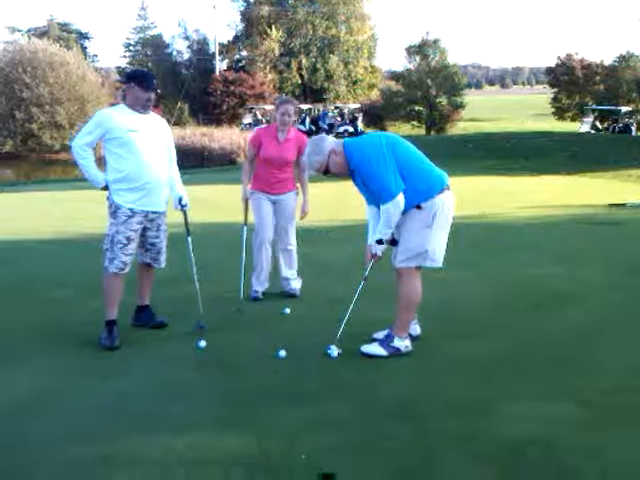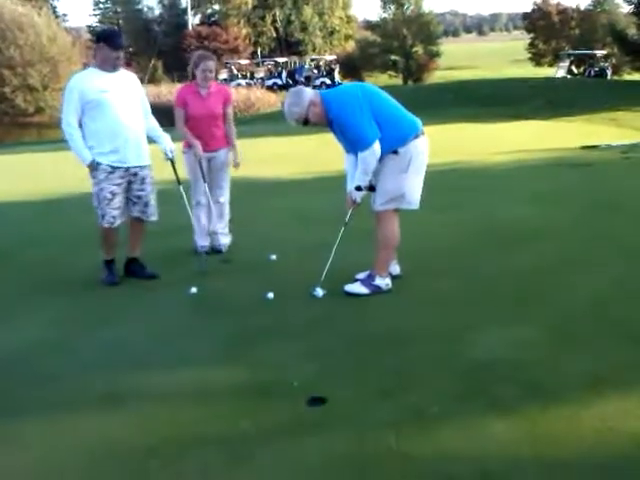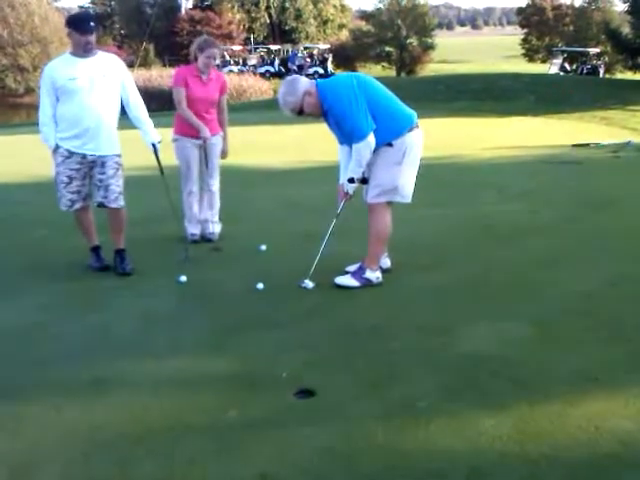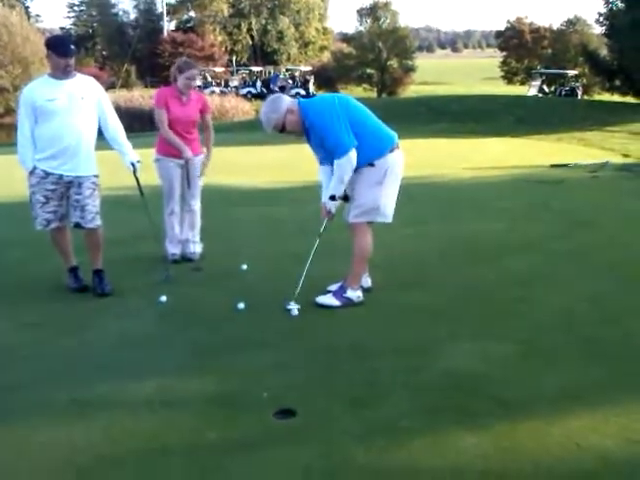
dt=1s
person 1, frame 1
left shoulder: (160, 123)
right shoulder: (108, 117)
left elbow: (170, 161)
right elbow: (79, 145)
left wrist: (179, 191)
right wrist: (99, 179)
left hip: (157, 205)
right hip: (126, 205)
left knee: (150, 260)
right knee: (117, 264)
left ankle: (142, 310)
right ankle: (110, 324)
person 1, frame 2
left shoulder: (131, 79)
right shoulder: (80, 82)
left elbow: (146, 116)
right elbow: (69, 123)
left wrist: (164, 140)
right wrist: (86, 158)
left hip: (139, 161)
right hip: (106, 164)
left knee: (139, 214)
right knee: (109, 219)
left ankle: (133, 261)
right ankle: (109, 264)
person 1, frame 3
left shoulder: (113, 63)
right shoulder: (54, 69)
left elbow: (133, 101)
right elbow: (46, 112)
left wrist: (149, 132)
right wrist: (52, 144)
left hip: (107, 148)
right hip: (70, 150)
left knee: (114, 202)
right knee: (78, 204)
left ankle: (120, 252)
right ankle: (95, 250)
person 1, frame 4
left shoulder: (91, 86)
right shoulder: (32, 91)
left elbow: (110, 123)
right elbow: (25, 133)
left wrist: (128, 153)
right wrist: (29, 166)
left hip: (84, 170)
right hip: (46, 171)
left knee: (92, 223)
right knee: (56, 223)
left ankle: (98, 273)
right ankle: (72, 271)
person 2, frame 1
left shoulder: (366, 153)
right shoulder: (355, 159)
left elbow: (393, 201)
right elbow: (374, 201)
left wrist: (381, 240)
right wrist: (372, 241)
left hip: (430, 201)
right hip: (416, 203)
left knee: (407, 267)
right knee: (404, 265)
left ankle: (399, 338)
right ankle: (409, 324)
person 2, frame 2
left shoulder: (344, 103)
right shoulder: (334, 109)
left elbow: (370, 149)
right elbow: (353, 149)
left wrist: (359, 187)
right wrist: (351, 188)
left hip: (405, 146)
right hip: (393, 148)
left knee: (386, 210)
right knee: (383, 208)
left ankle: (380, 277)
right ankle: (389, 265)
person 2, frame 3
left shoulder: (338, 93)
right shoulder: (328, 100)
left elbow: (364, 140)
right elbow: (346, 141)
left wrist: (352, 179)
right wrist: (344, 180)
left hip: (399, 139)
right hip: (387, 141)
left knee: (378, 203)
right knee: (376, 201)
left ankle: (371, 270)
right ankle: (379, 258)
person 2, frame 4
left shoulder: (321, 112)
right shoulder: (311, 120)
left elbow: (346, 157)
right elbow: (326, 161)
left wrist: (334, 196)
right wrist: (326, 198)
left hip: (380, 160)
right hip: (368, 162)
left knee: (360, 222)
right knee: (357, 221)
left ankle: (352, 290)
right ankle: (360, 277)
person 3, frame 1
left shoulder: (300, 139)
right shoulder: (260, 134)
left elbow: (302, 171)
right elbow: (248, 161)
left wrist: (305, 200)
right wrist: (245, 186)
left hip: (286, 194)
right hip: (261, 193)
left knee: (287, 240)
right knee: (263, 238)
left ankle: (291, 282)
right ankle: (258, 285)
person 3, frame 2
left shoulder: (224, 92)
right shoulder: (184, 93)
left elbow: (229, 124)
right elbow: (180, 124)
left wrist: (234, 151)
right wrist: (193, 143)
left hip: (220, 150)
right hip: (195, 151)
left knee: (220, 195)
right knee: (199, 196)
left ankle: (220, 237)
right ankle: (201, 240)
person 3, frame 3
left shoulder: (220, 79)
right shoulder: (182, 73)
left elbow: (222, 111)
right elbow: (181, 107)
left wrist: (225, 139)
right wrist: (201, 127)
left hip: (213, 136)
right hip: (186, 137)
left knee: (211, 183)
right knee: (190, 184)
left ankle: (210, 226)
right ankle: (192, 228)
person 3, frame 4
left shoulder: (200, 99)
right shoulder: (162, 95)
left elbow: (208, 129)
right elbow: (163, 128)
left wrist: (208, 156)
right wrist: (183, 148)
left hip: (195, 156)
right hip: (168, 157)
left knee: (193, 202)
right knee: (172, 202)
left ankle: (192, 245)
right ankle: (173, 247)
